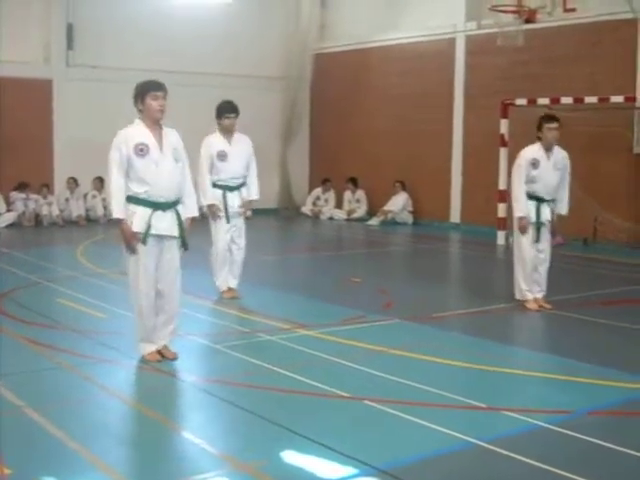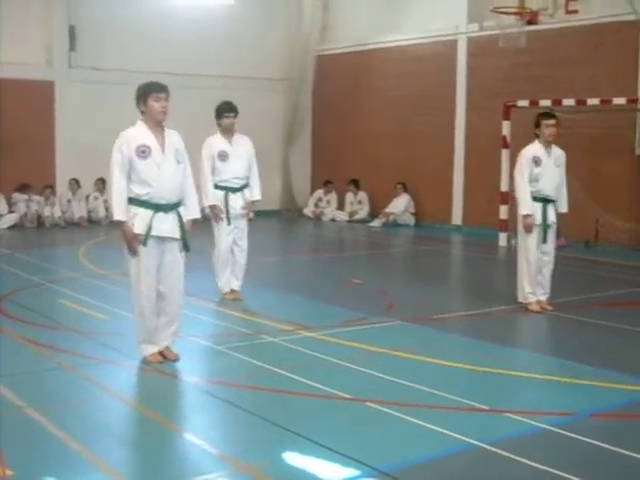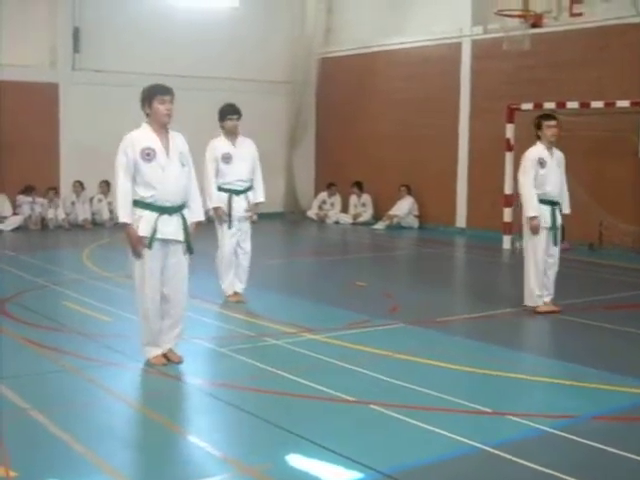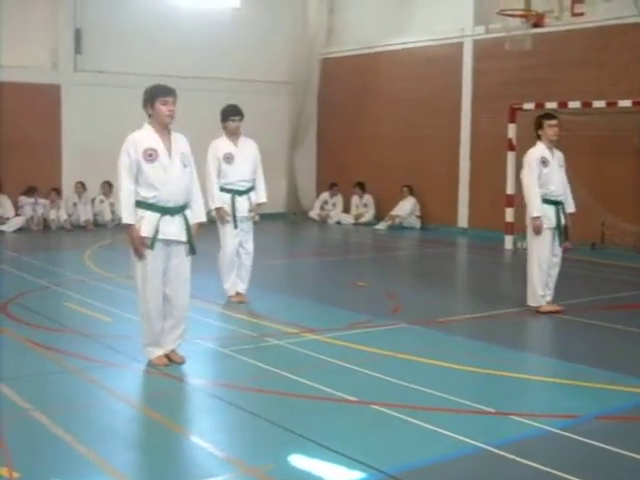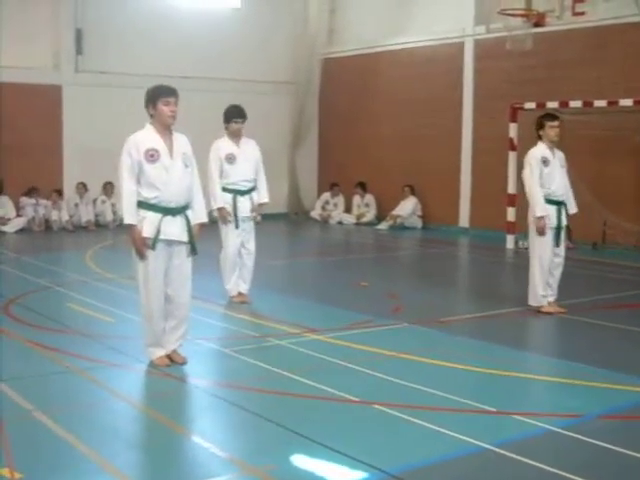
dt=0.2s
person 1, frame 1
left shoulder: (173, 136)
right shoulder: (126, 137)
left elbow: (185, 177)
right elbow: (117, 180)
left wrist: (188, 217)
right wrist: (123, 222)
left hip: (171, 219)
right hip: (142, 219)
left knee: (170, 286)
right knee: (145, 287)
left ankle: (163, 341)
right ankle: (148, 344)
person 1, frame 2
left shoulder: (175, 138)
right shoulder: (128, 138)
left elbow: (186, 179)
right elbow: (119, 182)
left wrist: (189, 218)
right wrist: (124, 224)
left hip: (173, 220)
right hip: (144, 221)
left knee: (173, 287)
right knee: (146, 288)
left ankle: (165, 341)
right ankle: (149, 345)
person 1, frame 3
left shoulder: (180, 141)
right shoulder: (133, 140)
left elbow: (190, 182)
right elbow: (123, 184)
left wrist: (193, 221)
right wrist: (129, 227)
left hip: (177, 223)
right hip: (148, 223)
left knee: (177, 289)
right knee: (150, 290)
left ankle: (168, 344)
right ankle: (153, 347)
person 1, frame 4
left shoulder: (182, 142)
right shoulder: (135, 141)
left elbow: (192, 183)
right elbow: (126, 185)
left wrist: (195, 221)
right wrist: (132, 227)
left hip: (179, 223)
right hip: (150, 224)
left knee: (179, 290)
right knee: (152, 291)
left ankle: (171, 344)
right ankle: (155, 348)
person 1, frame 5
left shoulder: (183, 142)
right shoulder: (137, 141)
left elbow: (194, 183)
right elbow: (128, 186)
left wrist: (197, 222)
right wrist: (133, 228)
left hip: (181, 223)
right hip: (152, 224)
left knee: (181, 291)
right knee: (154, 291)
left ankle: (173, 345)
right ankle: (157, 348)
person 2, frame 1
left shoulder: (563, 157)
right shoulder: (527, 154)
left elbow: (563, 187)
right elbow: (517, 185)
left wrist: (559, 214)
right wrist: (521, 215)
left hip: (546, 209)
right hip: (527, 207)
left knee: (543, 255)
right knee: (526, 254)
left ankle: (538, 294)
right ankle: (527, 295)
person 2, frame 2
left shoulder: (560, 154)
right shoulder: (528, 153)
left elbow: (561, 184)
right elbow: (521, 184)
left wrist: (561, 211)
right wrist: (526, 214)
left hip: (550, 210)
right hip: (532, 209)
left knee: (547, 256)
right knee: (531, 255)
left ankle: (541, 297)
right ankle: (529, 298)
person 2, frame 3
left shoulder: (559, 156)
right shoulder: (532, 154)
left elbow: (562, 185)
right elbow: (526, 186)
left wrist: (564, 213)
right wrist: (532, 215)
left hip: (554, 212)
right hip: (538, 211)
left knee: (552, 258)
right knee: (537, 257)
left ankle: (546, 298)
right ankle: (536, 301)
person 2, frame 4
left shoulder: (559, 156)
right shoulder: (534, 154)
left elbow: (564, 185)
right elbow: (530, 187)
left wrist: (568, 212)
right wrist: (535, 216)
left hip: (557, 211)
right hip: (542, 211)
left knee: (554, 258)
right knee: (540, 257)
left ankle: (547, 297)
right ankle: (539, 300)
person 2, frame 5
left shoulder: (560, 156)
right shoulder: (534, 154)
left elbow: (566, 185)
right elbow: (532, 187)
left wrist: (570, 212)
right wrist: (539, 216)
left hip: (559, 211)
right hip: (543, 211)
left knee: (557, 258)
right knee: (542, 257)
left ankle: (550, 298)
right ankle: (540, 300)
person 3, frame 1
left shoulder: (245, 141)
right shoulder: (210, 142)
left elbow: (251, 171)
right elbow: (204, 174)
left wrist: (250, 199)
right wrist: (209, 202)
left hip: (239, 197)
right hip: (219, 197)
left knee: (238, 244)
right knee: (221, 244)
left ankle: (232, 284)
right ankle: (224, 285)
person 3, frame 2
left shoulder: (246, 142)
right shoulder: (211, 143)
left elbow: (253, 171)
right elbow: (206, 175)
left wrist: (253, 199)
right wrist: (211, 203)
left hip: (242, 198)
right hip: (221, 198)
left knee: (241, 245)
right knee: (224, 245)
left ankle: (235, 286)
right ankle: (226, 287)
person 3, frame 3
left shoulder: (249, 144)
right shoulder: (215, 145)
left elbow: (256, 173)
right elbow: (210, 177)
left wrist: (256, 201)
right wrist: (215, 205)
left hip: (245, 200)
right hip: (225, 200)
left knee: (244, 247)
right knee: (227, 247)
left ankle: (239, 288)
right ankle: (229, 289)
person 3, frame 4
left shoulder: (251, 145)
right shoulder: (216, 146)
left elbow: (258, 174)
right elbow: (212, 178)
left wrist: (258, 201)
right wrist: (217, 206)
left hip: (247, 201)
right hip: (227, 201)
left knee: (247, 248)
right knee: (229, 248)
left ankle: (241, 288)
right ankle: (231, 290)
person 3, frame 5
left shoulder: (252, 145)
right shoulder: (218, 146)
left elbow: (260, 174)
right elbow: (214, 178)
left wrist: (260, 201)
right wrist: (219, 206)
left hip: (249, 201)
right hip: (229, 201)
left knee: (248, 248)
right knee: (231, 247)
left ankle: (243, 289)
right ankle: (233, 290)
